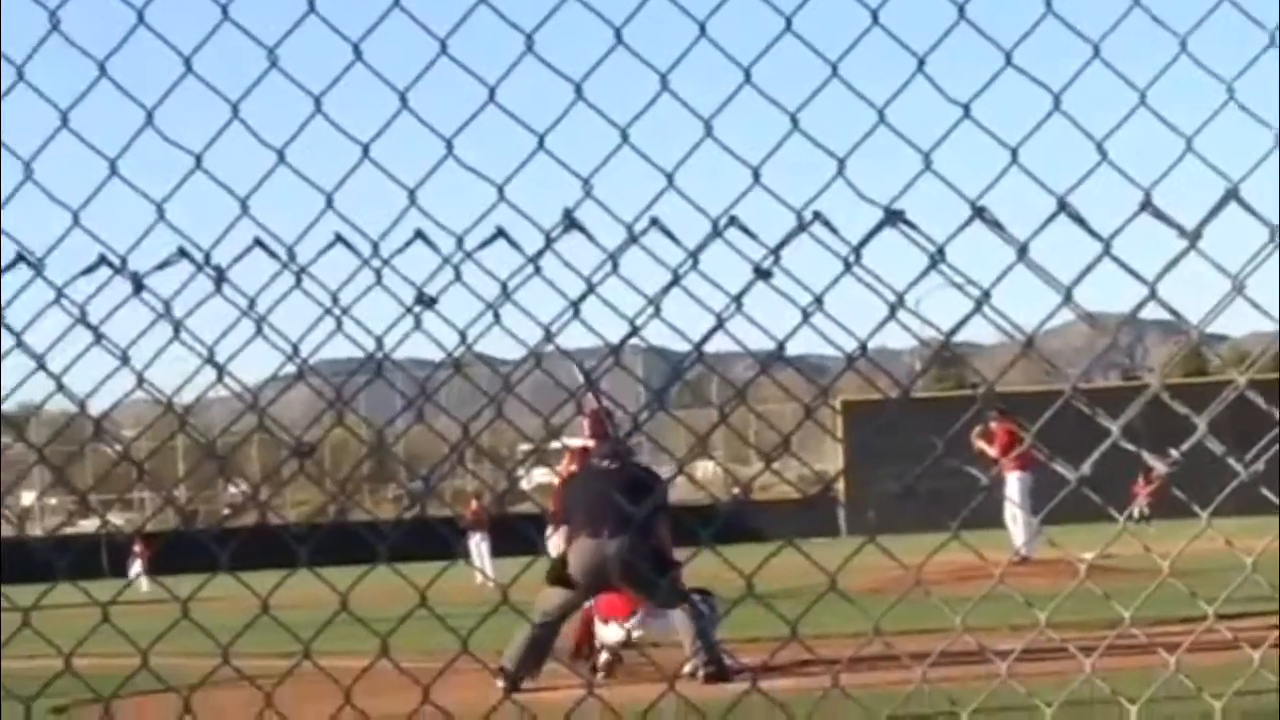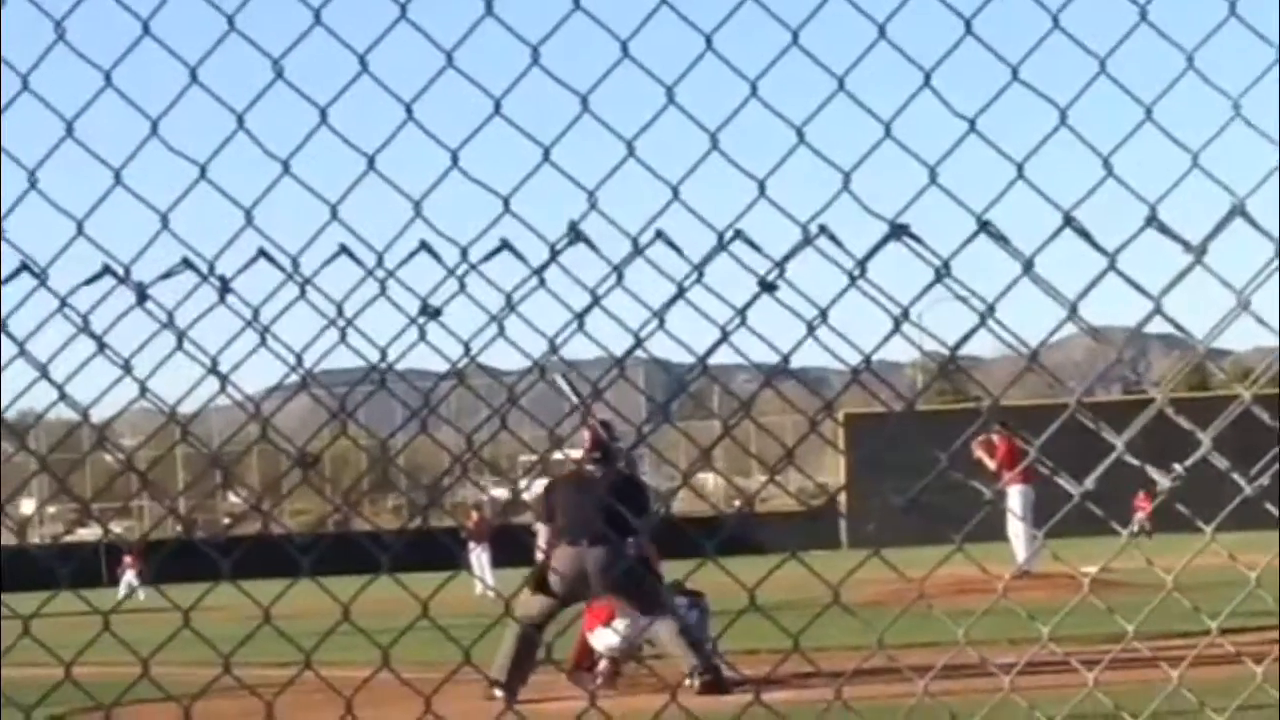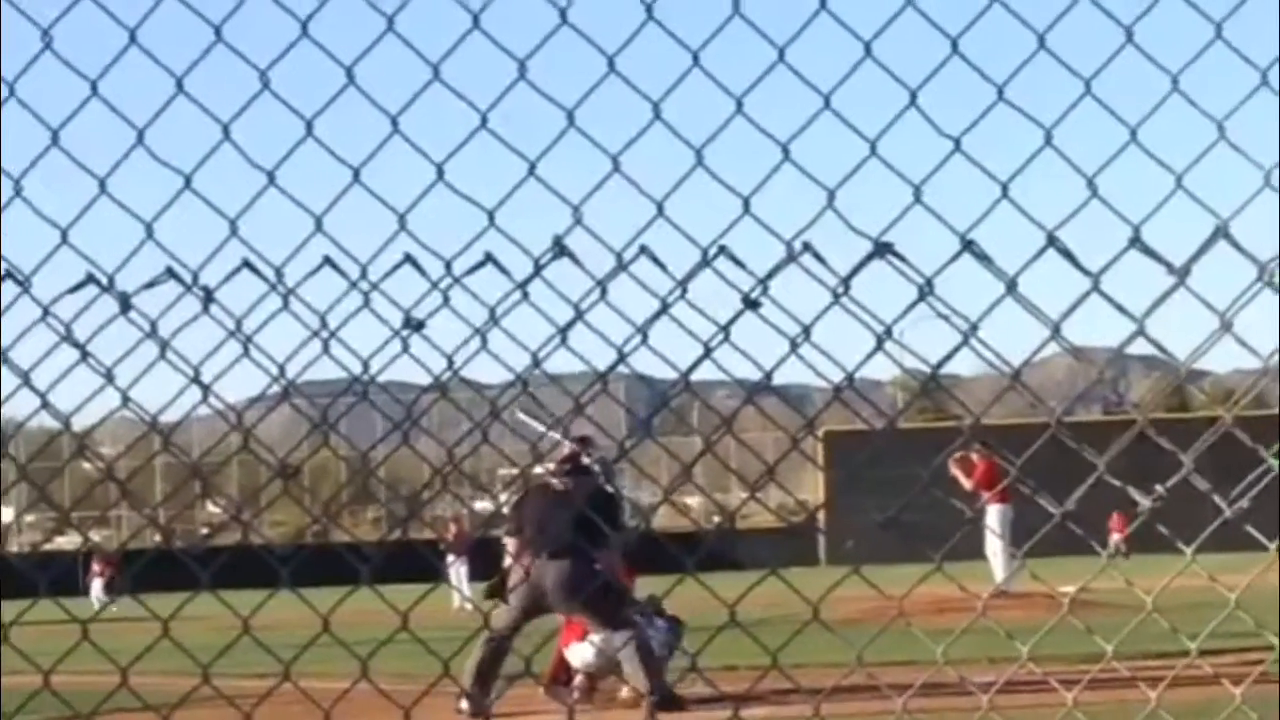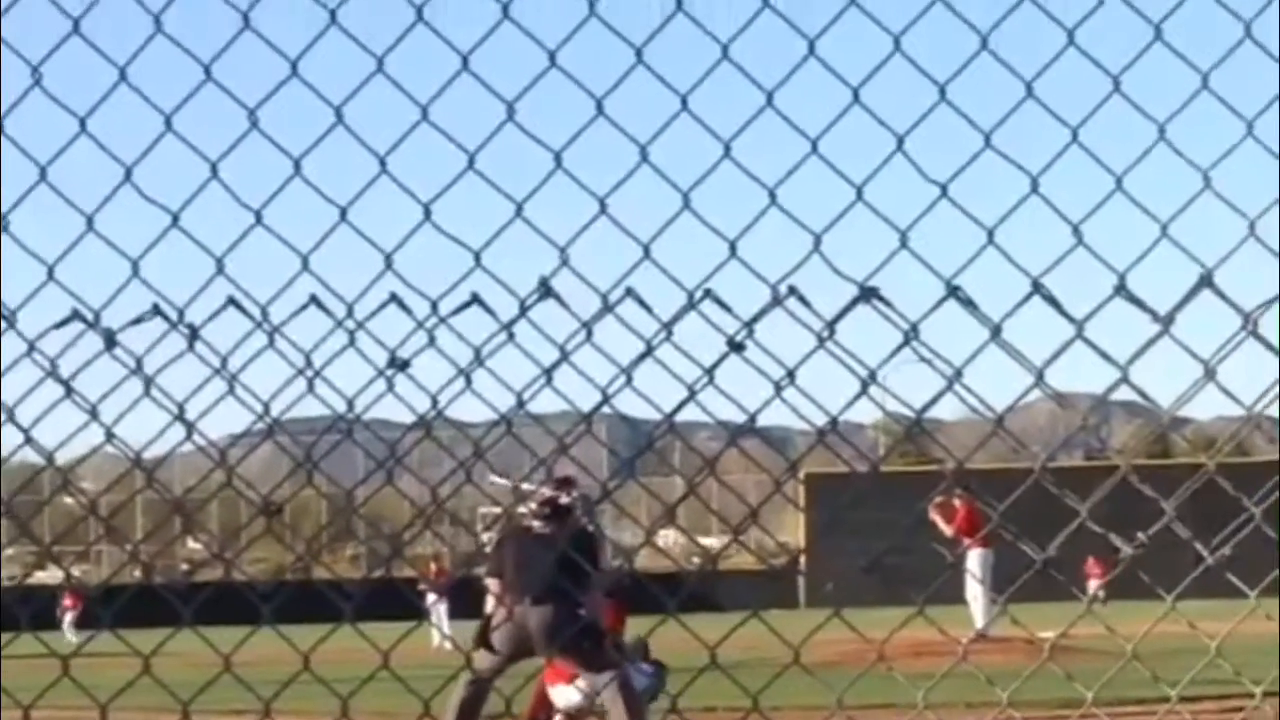
dt=0.2s
person 1, frame 1
left shoulder: (575, 480)
right shoulder: (644, 476)
left elbow: (565, 529)
right elbow: (660, 527)
left wrist: (562, 567)
right wrist: (670, 563)
left hip: (584, 551)
right hip: (630, 550)
left knee: (546, 614)
right knee: (679, 602)
left ankle: (509, 674)
right ankle: (709, 665)
person 1, frame 2
left shoulder: (558, 484)
right shoulder: (627, 483)
right elbow: (640, 535)
left wrist: (543, 570)
right wrist: (651, 572)
left hip: (565, 559)
right hip: (610, 558)
left knee: (527, 620)
right knee: (659, 613)
left ankle: (503, 685)
right ankle: (704, 675)
person 1, frame 3
left shoulder: (530, 496)
right shoulder: (598, 497)
left elbow: (512, 544)
right elbow: (608, 548)
left wrist: (508, 582)
right wrist: (619, 588)
left hip: (529, 573)
right hip: (572, 572)
left knee: (496, 634)
right knee: (625, 627)
right ankle: (658, 696)
person 1, frame 4
left shoulder: (509, 537)
right shoulder: (579, 536)
left elbow: (494, 588)
right elbow: (589, 590)
left wrist: (488, 621)
right wrist: (595, 628)
left hip: (510, 617)
right hip: (556, 616)
left knee: (477, 674)
right knee: (609, 669)
